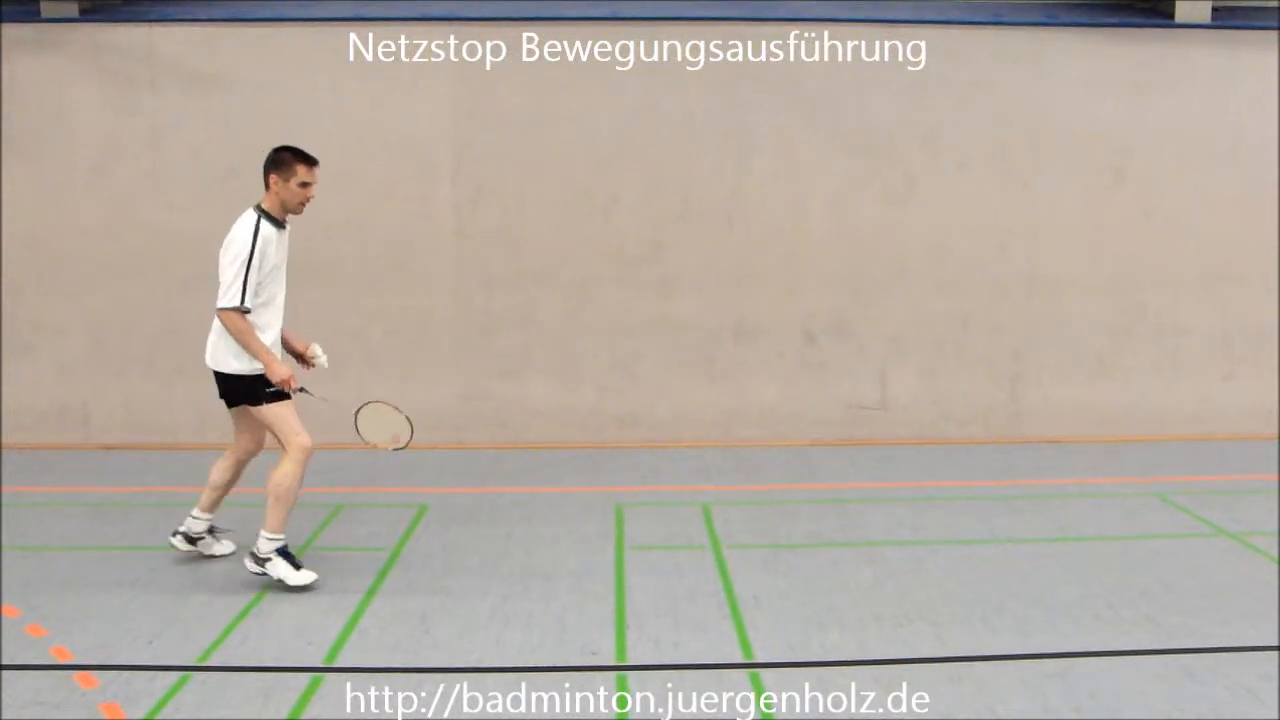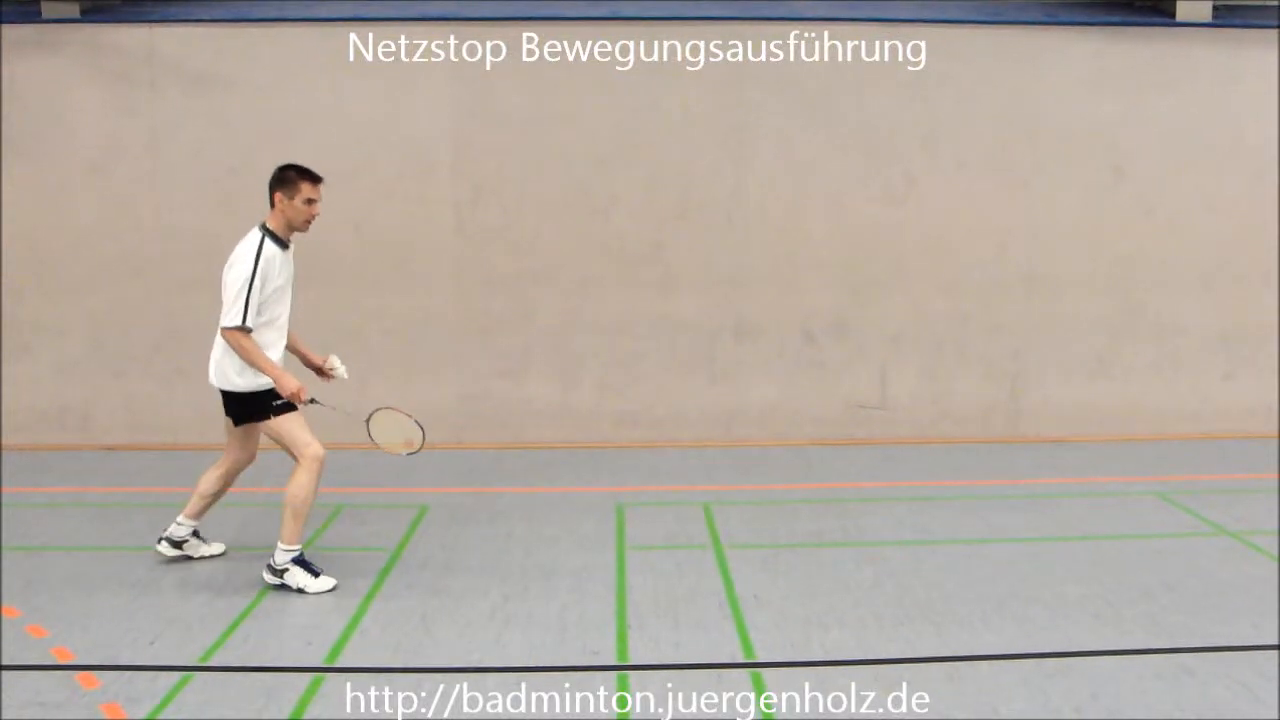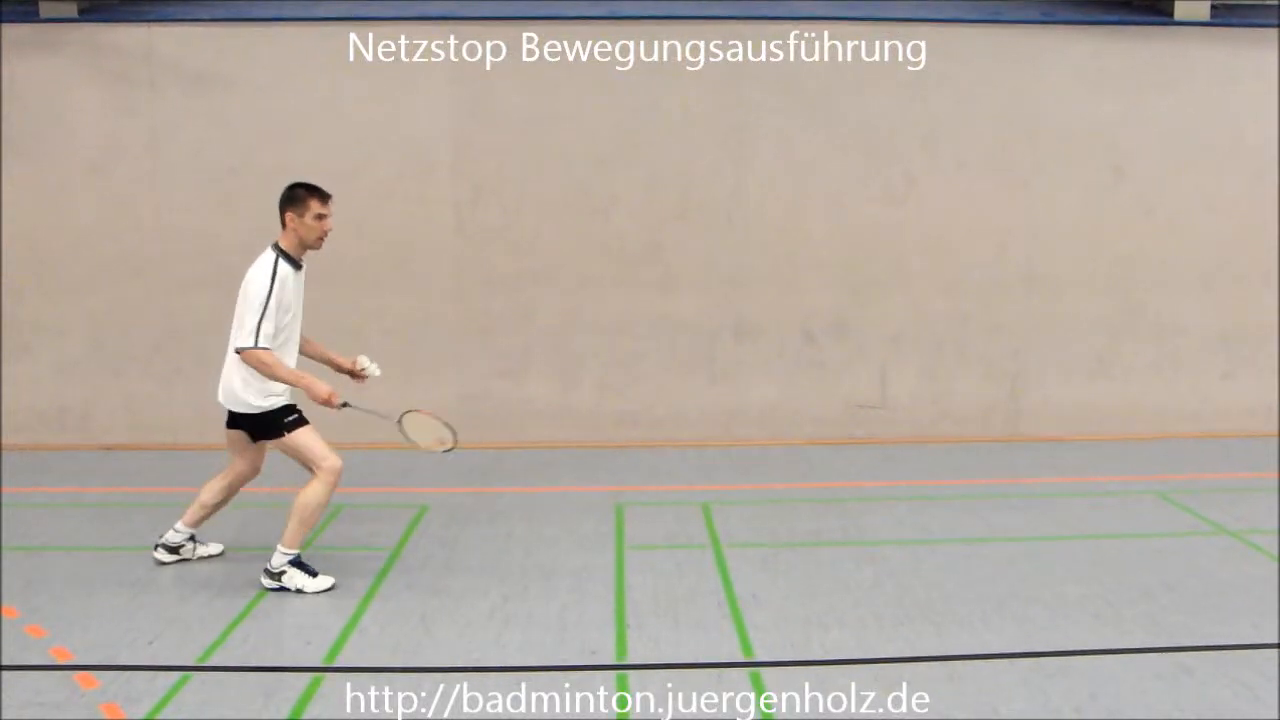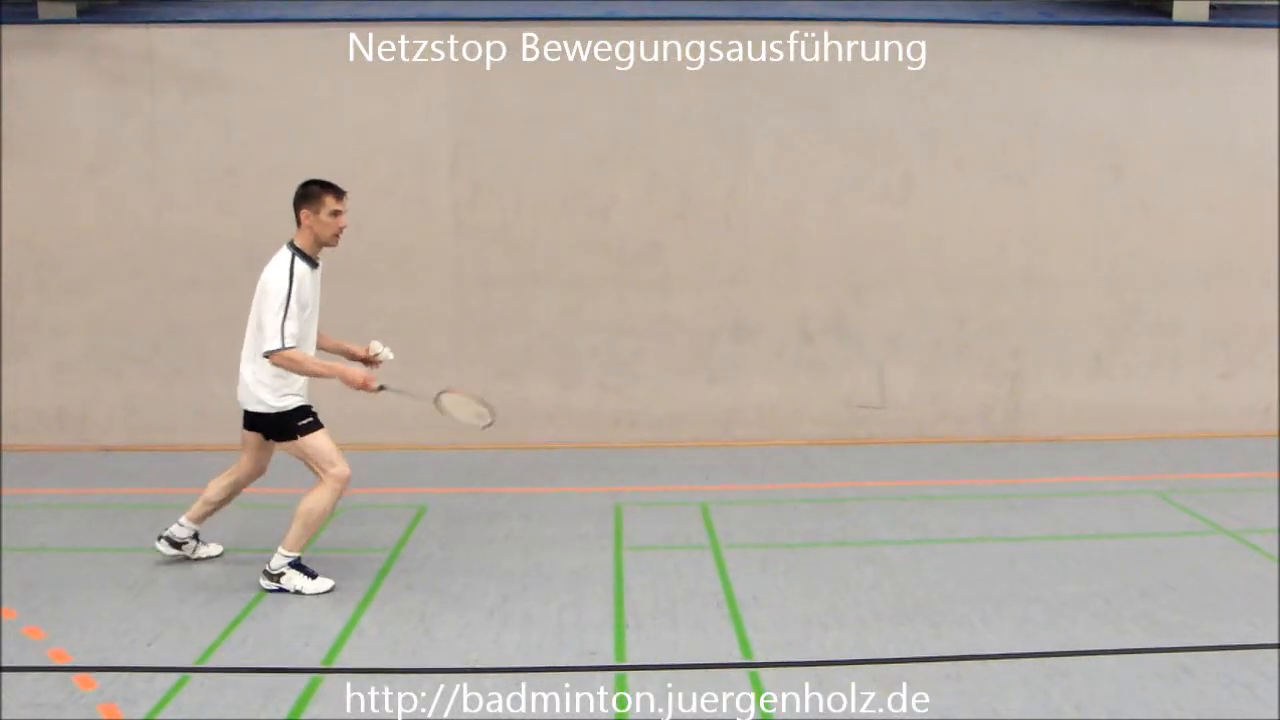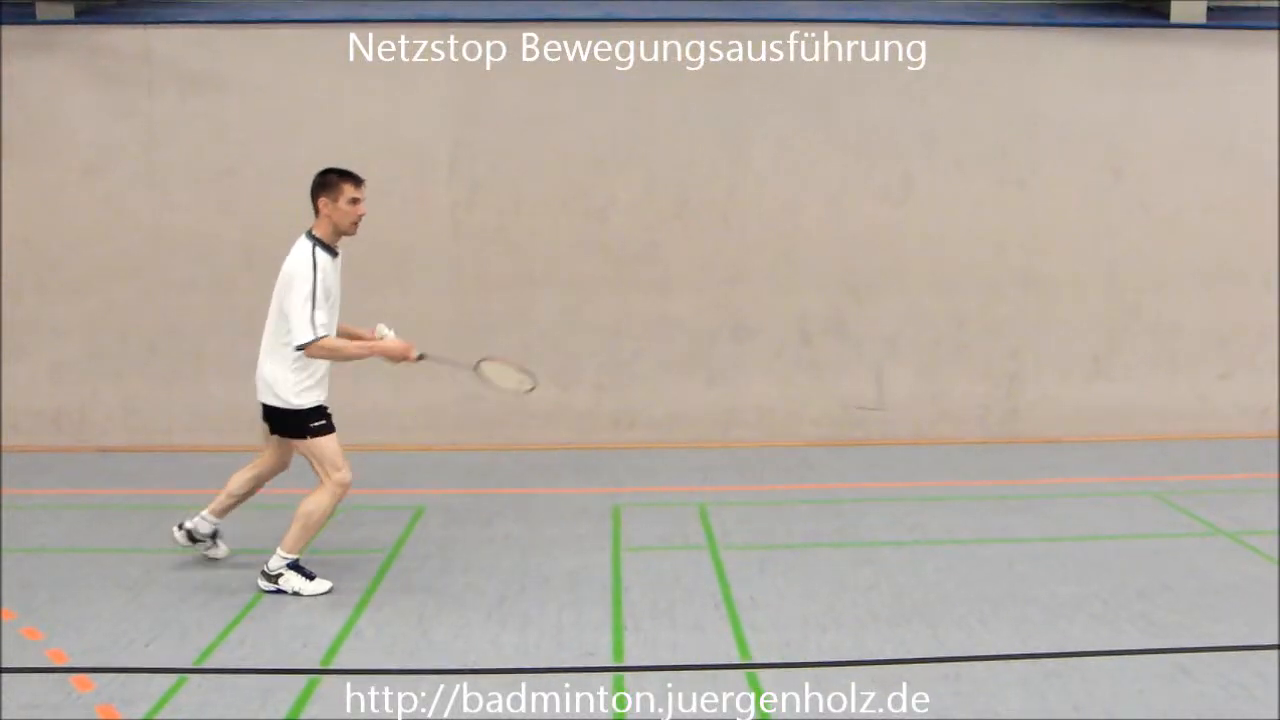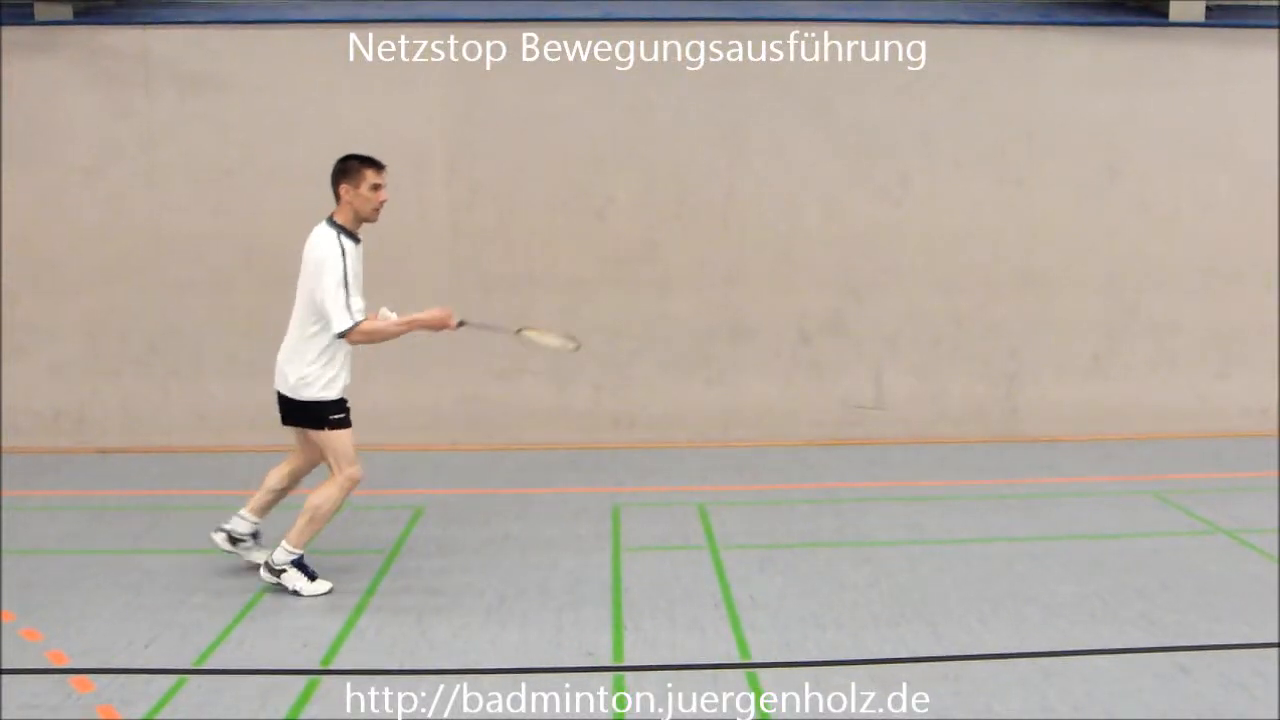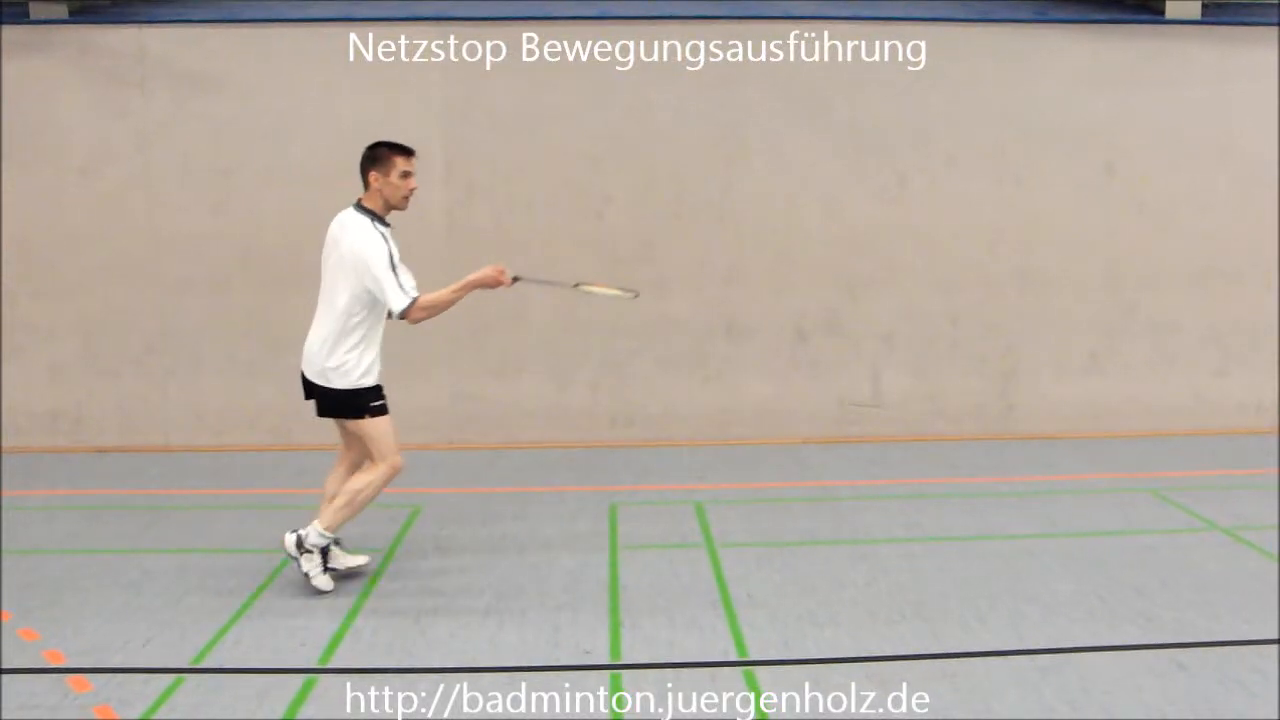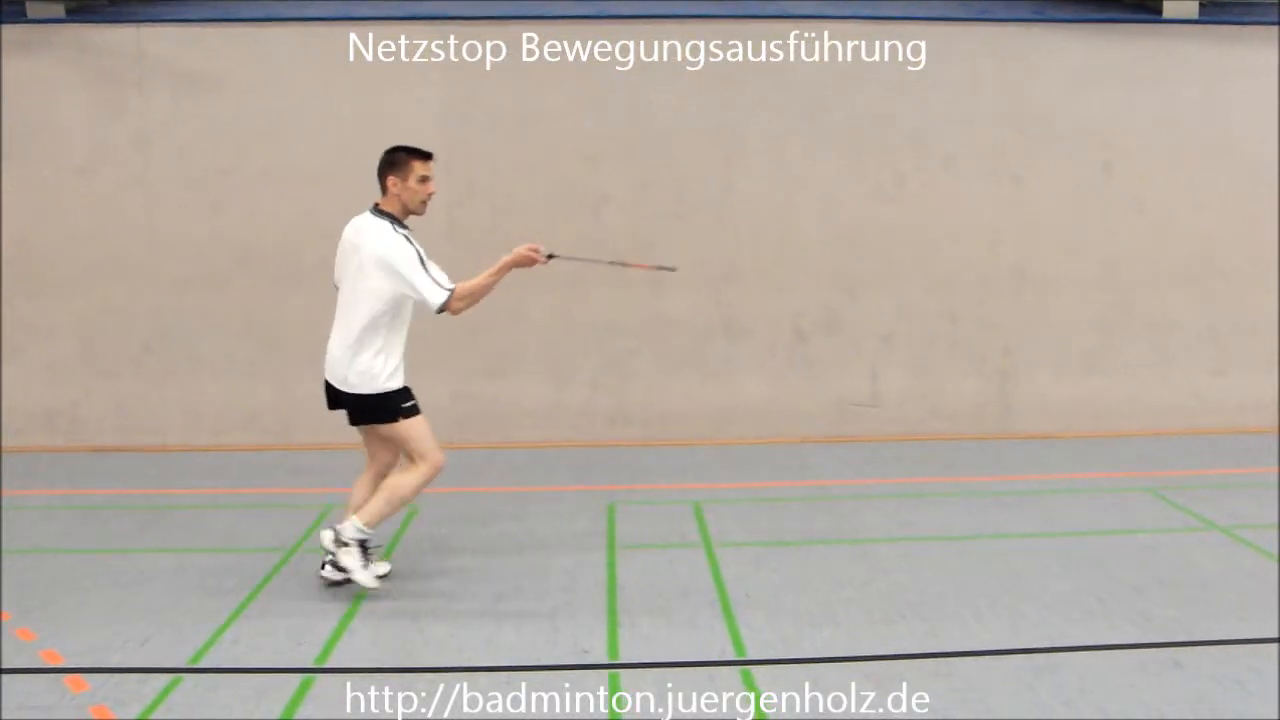
dt=0.3s
person 1, frame 1
left shoulder: (276, 229)
right shoulder: (251, 236)
right elbow: (228, 311)
left wrist: (289, 343)
right wrist: (271, 361)
left hip: (251, 361)
right hip: (244, 364)
left knee: (247, 446)
right knee: (298, 445)
left ankle: (196, 528)
right ankle: (269, 551)
person 1, frame 2
left shoulder: (281, 248)
right shoulder: (255, 255)
right elbow: (232, 329)
left wrist: (307, 356)
right wrist: (279, 375)
left hip: (250, 378)
right hip: (249, 380)
left knee: (238, 458)
right knee: (311, 455)
left ankle: (179, 534)
right ankle: (284, 562)
person 1, frame 3
left shoulder: (292, 267)
right shoulder: (270, 275)
right elbow: (250, 350)
left wrist: (335, 361)
right wrist: (308, 384)
left hip: (249, 394)
right hip: (260, 397)
left knee: (242, 470)
right knee: (328, 467)
left ankle: (176, 539)
right ankle: (282, 566)
person 1, frame 4
left shoulder: (306, 265)
right shoulder: (287, 274)
right elbow: (279, 353)
left wrist: (347, 350)
right wrist: (341, 372)
left hip: (267, 394)
right hip: (277, 398)
left knee: (248, 469)
right knee: (336, 474)
left ankle: (180, 534)
right ankle: (281, 568)
person 1, frame 5
left shoulder: (321, 253)
right shoulder: (308, 264)
right elbow: (312, 345)
left wrist: (361, 334)
right wrist: (378, 349)
left hip: (284, 386)
right hip: (294, 392)
left knee: (272, 462)
right knee: (336, 478)
left ankle: (199, 527)
right ankle: (279, 567)
person 1, frame 6
left shoulder: (332, 237)
right shoulder: (335, 252)
right elbow: (352, 332)
left wrist: (378, 320)
right wrist: (418, 322)
left hip: (305, 376)
right hip: (314, 382)
left knee: (306, 458)
right knee: (347, 473)
left ankle: (240, 527)
right ankle: (283, 561)
person 1, frame 7
left shoulder: (346, 222)
right shoulder: (372, 241)
right elbow: (412, 310)
left wrist: (382, 306)
right wrist: (473, 282)
left hip: (328, 363)
right hip: (346, 371)
left knee: (356, 453)
right knee: (386, 462)
left ankle: (318, 543)
right ankle: (314, 538)
person 1, frame 8
left shoulder: (358, 228)
right shoulder: (394, 246)
right elbow: (452, 302)
right wrist: (508, 264)
left hip: (349, 370)
right hip: (371, 377)
left knee: (383, 460)
right knee: (428, 461)
left ankle: (343, 552)
right ankle: (352, 533)
